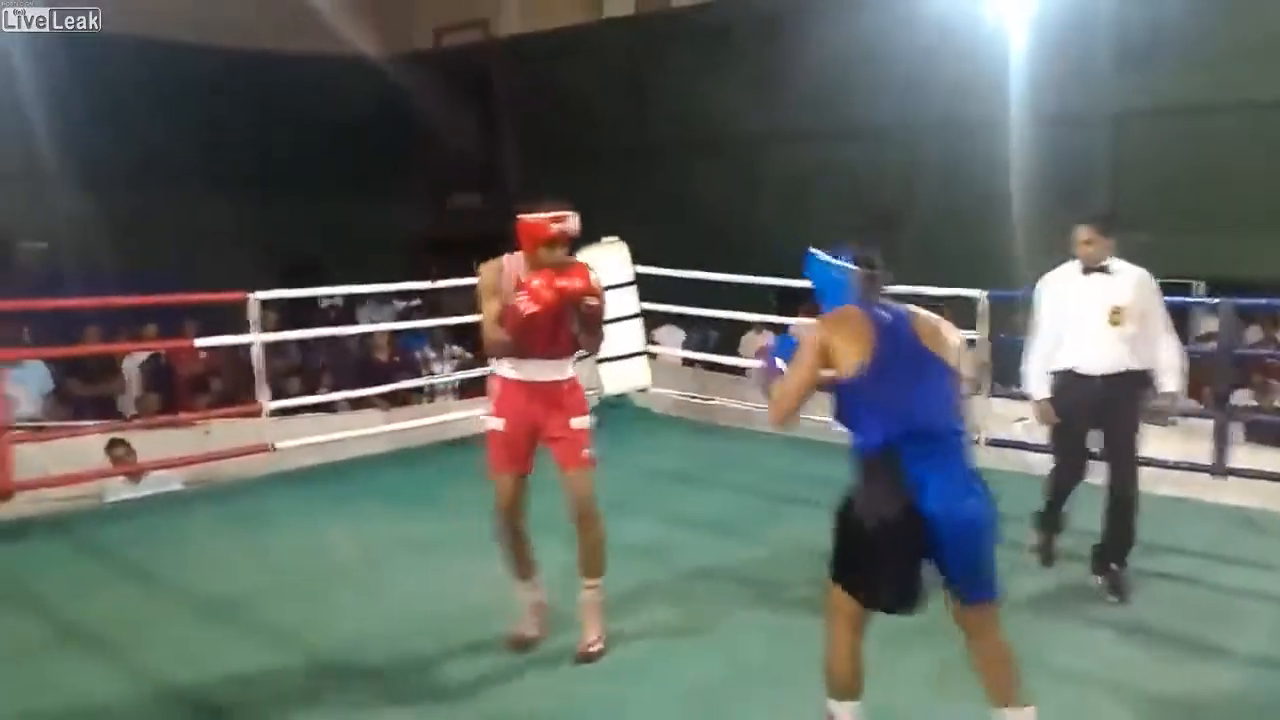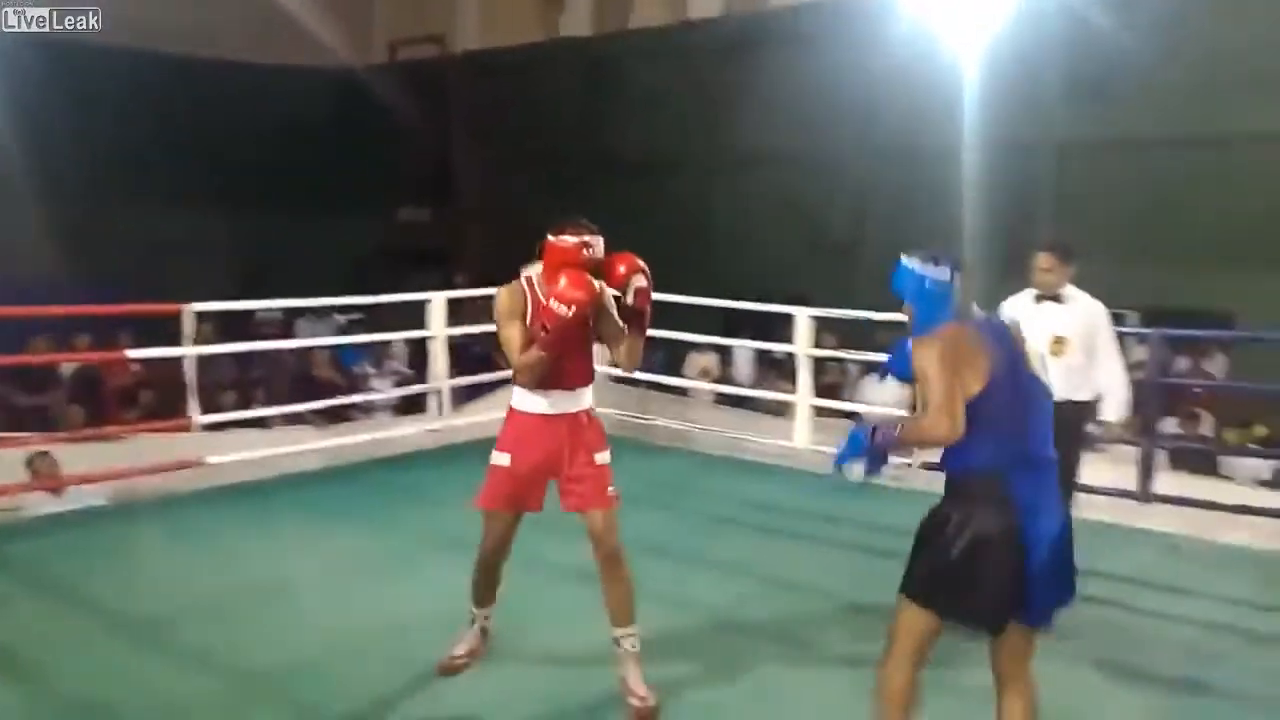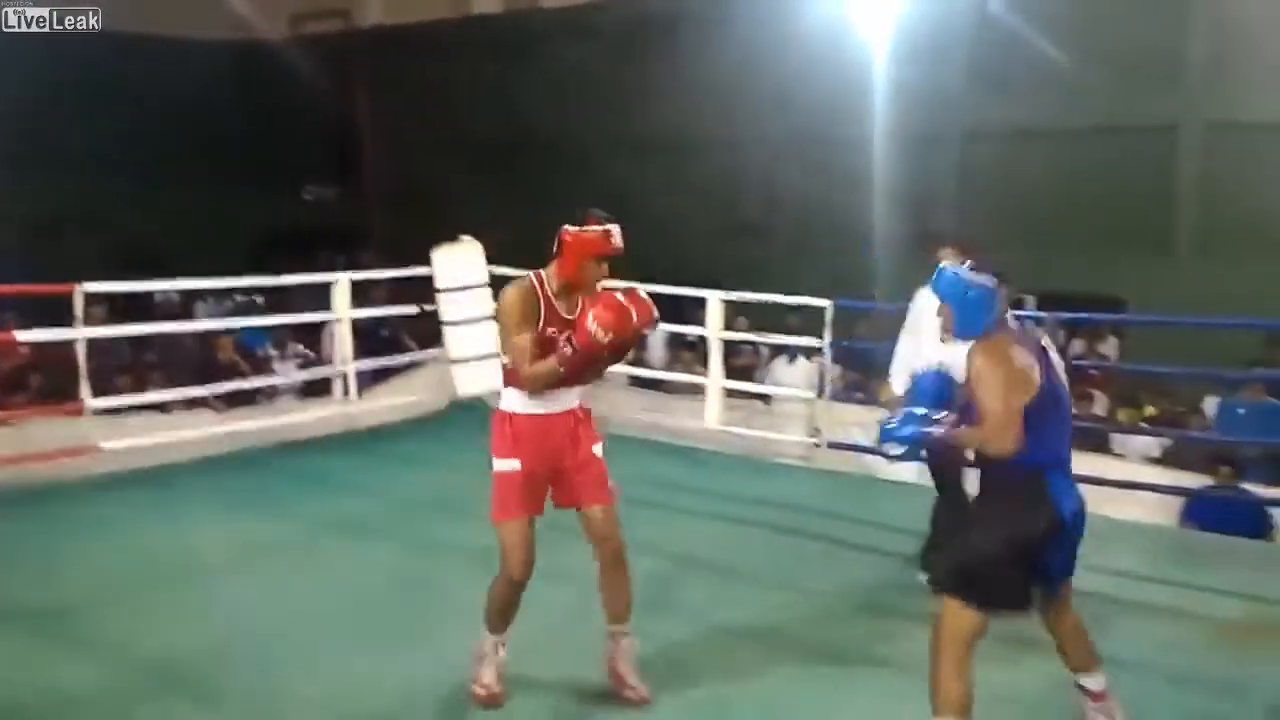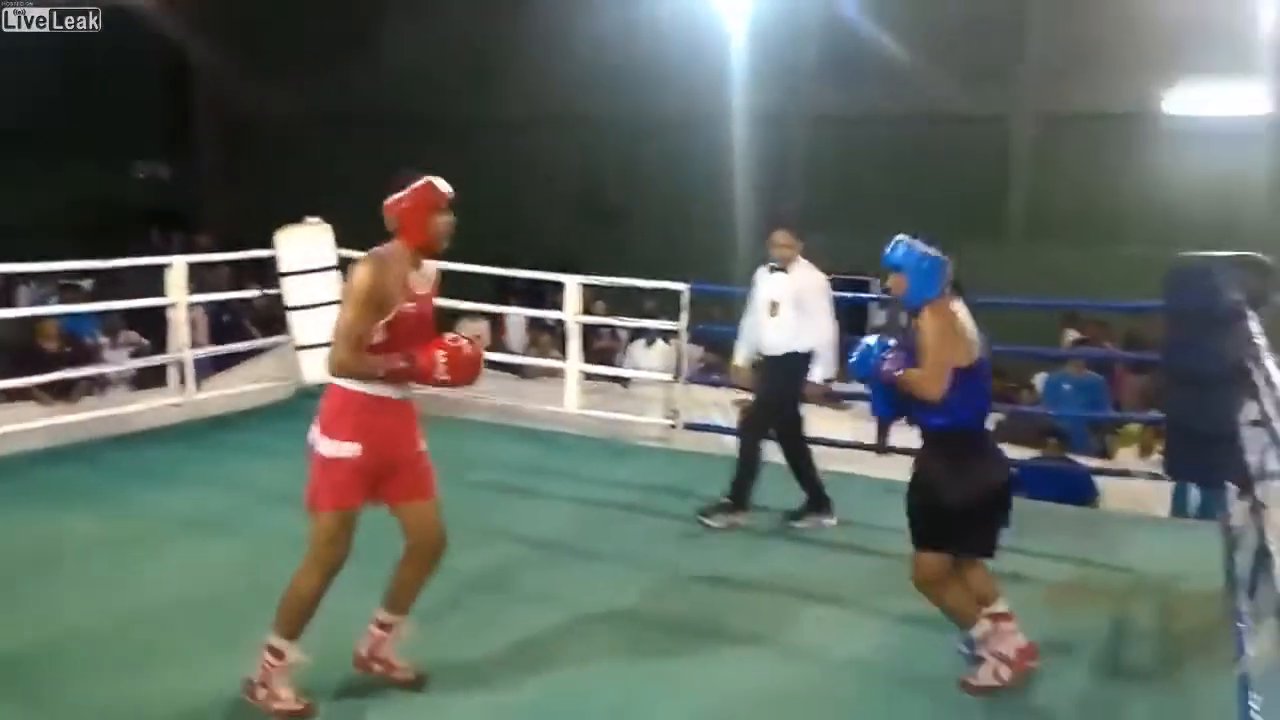
dt=0.4s
person 1, frame 1
left shoulder: (578, 276)
right shoulder: (496, 274)
left elbow: (591, 345)
right elbow: (492, 344)
left wrist: (589, 313)
right wrist: (520, 319)
left hip: (564, 392)
right hip: (515, 393)
left knee: (584, 506)
right knee: (508, 509)
left ankle: (591, 607)
right ankle: (532, 599)
person 1, frame 2
left shoulder: (594, 296)
right shoulder: (513, 297)
left elbow: (629, 361)
right elbow: (525, 372)
left wrist: (636, 310)
right wrist: (558, 326)
left hip: (580, 426)
right hip: (527, 426)
left knee: (608, 546)
right knee: (492, 547)
left ankle: (629, 662)
right ankle: (477, 630)
person 1, frame 3
left shoulder: (591, 297)
right shoulder: (520, 296)
left elbow: (586, 369)
right elbow: (529, 376)
left wrist: (621, 339)
right wrist: (582, 346)
left hip: (573, 424)
right hip: (521, 429)
left knee: (612, 548)
right knee: (517, 567)
left ankle: (622, 660)
right ankle: (490, 656)
person 1, frame 4
left shoulder: (424, 273)
right shoulder: (372, 274)
right elbow: (343, 359)
left wrist: (445, 357)
right wrist: (414, 366)
left hip: (396, 415)
right hip: (350, 417)
left knee: (429, 539)
right knee: (327, 556)
left ankle: (375, 644)
right ankle: (268, 672)
person 2, frame 1
left shoulder: (830, 328)
right shoulder: (937, 329)
left elbow: (781, 410)
left wrist: (778, 372)
left hip: (887, 491)
right hip: (956, 485)
left knee: (842, 622)
right knee: (981, 628)
person 2, frame 2
left shoulder: (935, 345)
right shoulder: (1005, 338)
left elbow: (945, 428)
left wrist: (883, 436)
left hip: (979, 511)
right hip: (1040, 510)
left knee: (904, 644)
right knee: (1014, 665)
person 2, frame 3
left shoulder: (990, 353)
right shoulder: (1027, 343)
left elbow: (1003, 441)
left wrist: (936, 432)
right wrist: (954, 425)
left hip: (1013, 503)
right hip: (1050, 499)
left knee: (950, 637)
right knee: (1056, 606)
person 2, frame 4
left shoulder: (935, 316)
right shoulder: (946, 313)
left elbow: (933, 385)
left wrist: (886, 367)
right wrist: (899, 362)
left hip: (956, 459)
right hip: (960, 455)
left knee: (931, 572)
right knee: (957, 560)
left ankle: (996, 651)
right ankle: (1013, 642)
person 3, frame 1
left shoulder: (1138, 281)
right shoulder: (1055, 282)
left elbow: (1160, 334)
right elbow: (1041, 339)
left wrist: (1170, 384)
right wrist: (1040, 393)
left hip: (1122, 385)
right hip: (1073, 384)
left knee: (1124, 475)
right knee: (1069, 467)
left ankle: (1111, 561)
right ankle: (1047, 525)
person 3, frame 2
left shoulder: (1090, 311)
right shoulder: (1014, 307)
left elbow: (1109, 364)
left wrist: (1112, 415)
left hip: (1069, 411)
left knee: (1058, 490)
person 3, frame 3
right shoulder: (924, 298)
right elbow: (907, 343)
right wrist: (897, 388)
right hip: (925, 391)
left knee: (947, 468)
right knee: (940, 466)
left ankle: (937, 548)
right ankle: (953, 526)
person 3, frame 4
left shoulder: (811, 279)
right shoulder: (763, 275)
left elbow: (824, 329)
right elbow: (752, 320)
left wrist: (819, 376)
right wrist: (742, 360)
left hip: (794, 363)
right hip: (770, 362)
left knee: (752, 427)
right knee: (788, 434)
left ankle: (735, 505)
right ankle: (818, 504)
